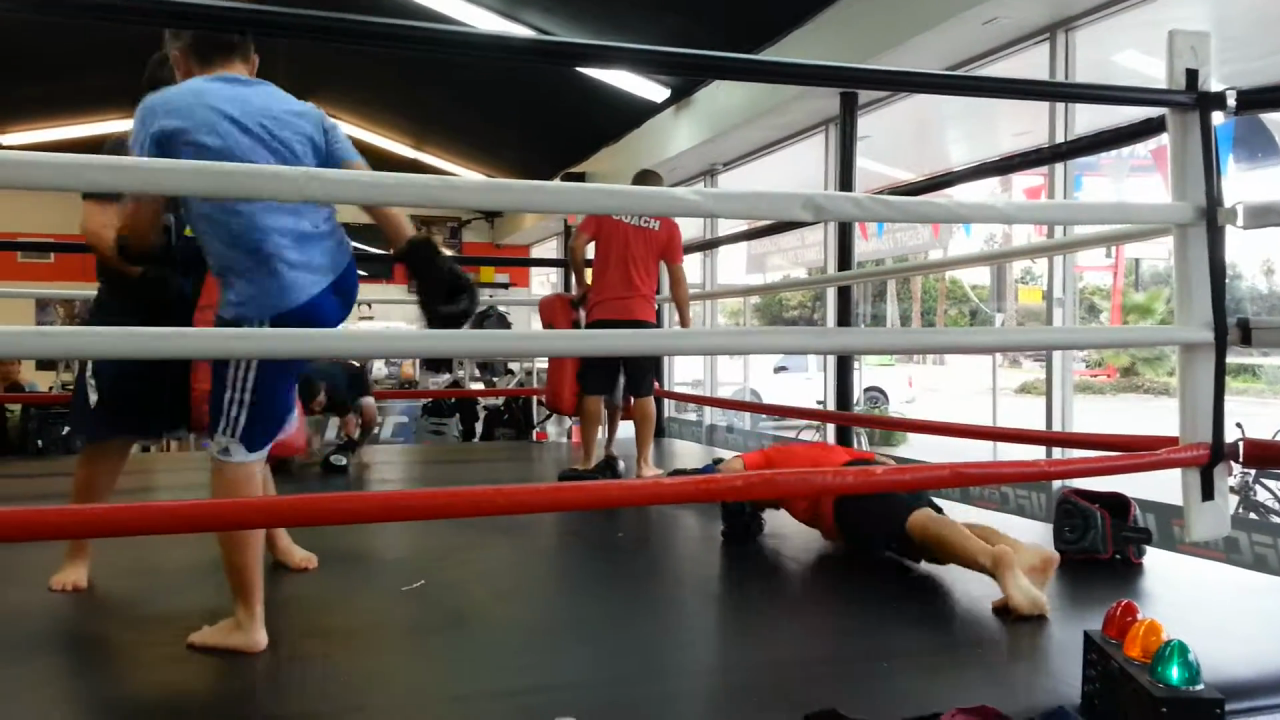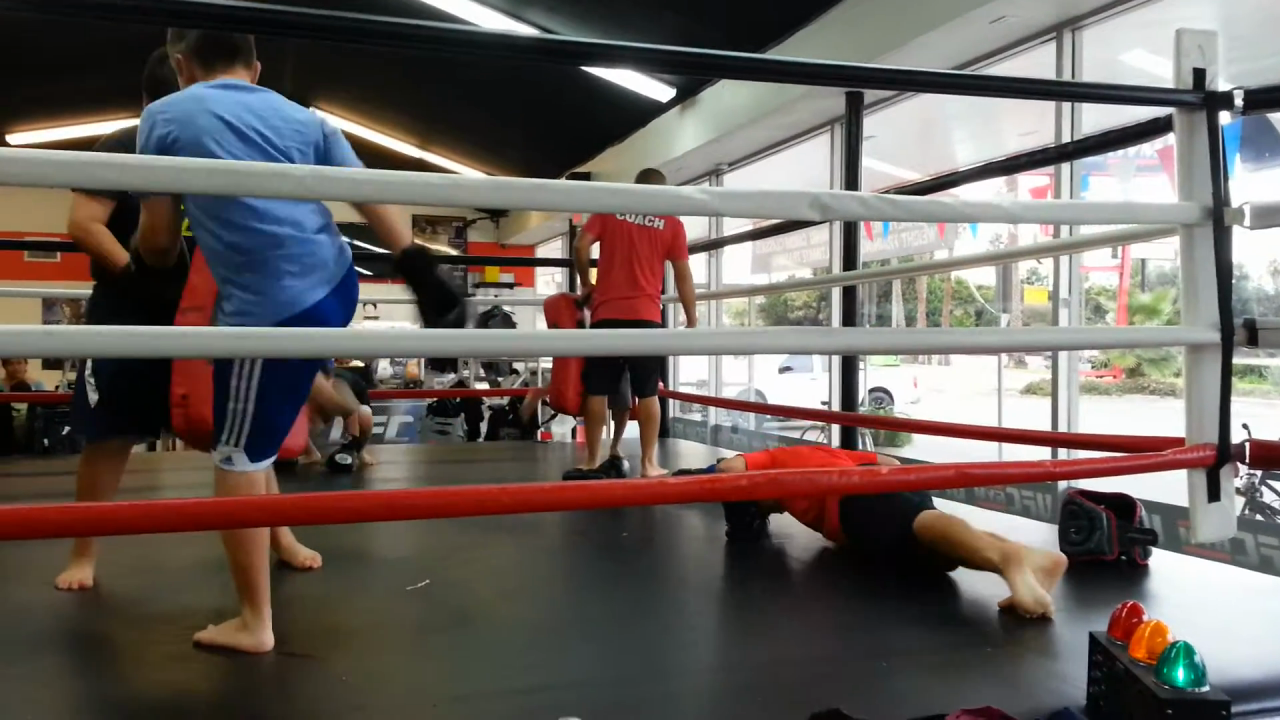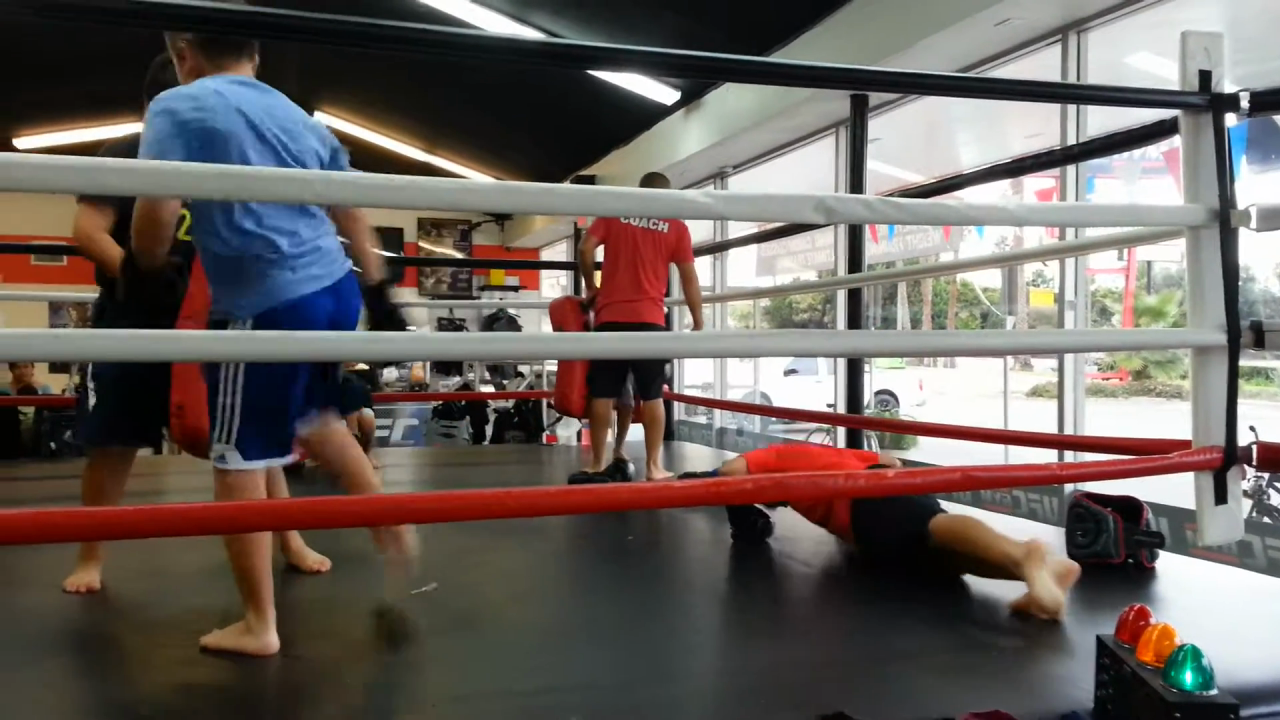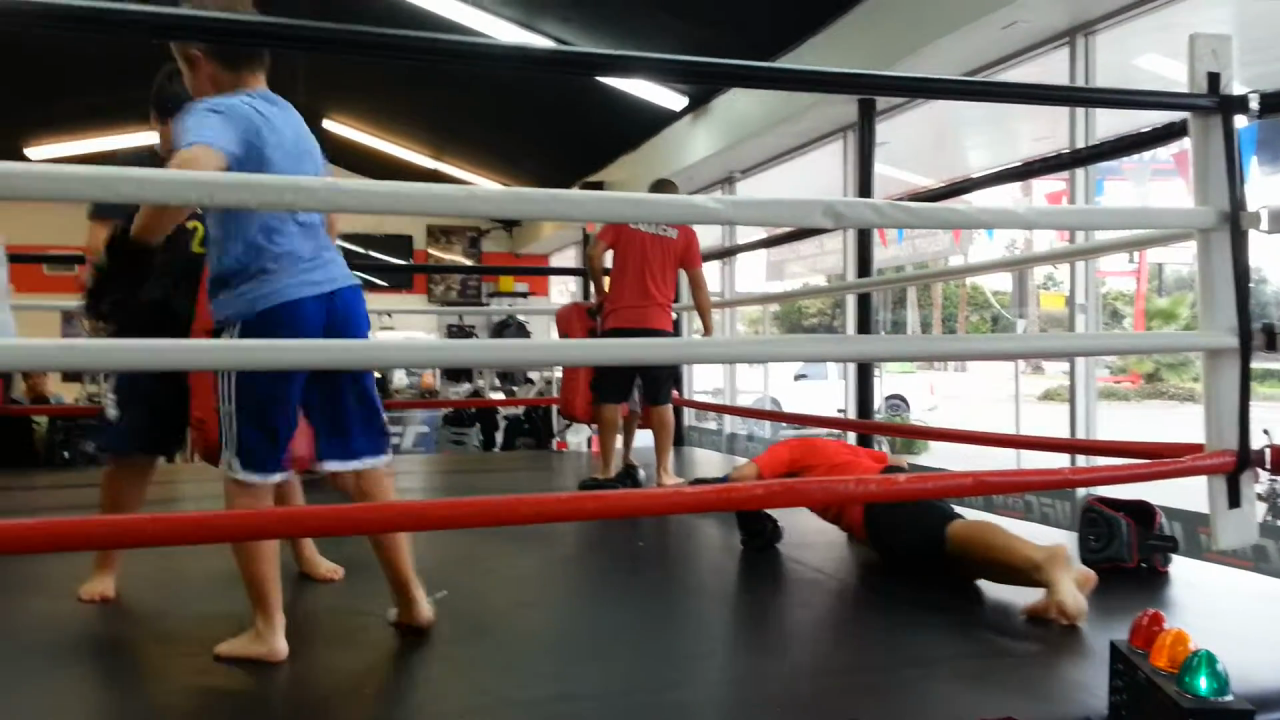
dt=0.1s
person 1, frame 1
left shoulder: (164, 110)
right shoulder: (301, 112)
left elbow: (140, 223)
left wrist: (135, 255)
right wrist: (419, 254)
left hip: (269, 301)
right hip: (332, 278)
left knee: (236, 455)
left ankle: (247, 621)
person 1, frame 2
left shoulder: (166, 117)
right shoulder: (301, 119)
left elbow: (155, 230)
right elbow: (368, 195)
left wrist: (152, 258)
right wrist: (419, 263)
left hip: (267, 308)
right hip: (332, 287)
left knee: (239, 463)
left ankle: (252, 623)
person 1, frame 3
left shoulder: (176, 107)
right shoulder: (302, 118)
left elbow: (156, 210)
right elbow: (351, 216)
left wrist: (141, 268)
right wrist: (378, 294)
left hip: (263, 304)
right hip: (334, 289)
left knee: (239, 464)
right knee: (314, 421)
left ankle: (257, 624)
right ankle: (389, 524)
person 1, frame 4
left shoulder: (215, 114)
right shoulder: (296, 129)
left elbow: (192, 179)
left wrist: (132, 246)
left hip: (266, 312)
right hip: (337, 300)
left knee: (248, 477)
right knee: (360, 464)
left ankle: (267, 631)
right ankle: (411, 598)
person 2, frame 1
right shoulder: (124, 155)
right elbow: (98, 231)
right wrist: (148, 275)
right hip: (129, 323)
right knee: (107, 438)
left ankle: (277, 537)
right ankle: (78, 555)
person 2, frame 2
right shoulder: (120, 151)
right elbow: (85, 224)
right wrist: (137, 273)
right hip: (125, 319)
right knee: (112, 437)
right ankle: (84, 553)
person 2, frame 3
right shoulder: (120, 158)
right elbow: (88, 230)
right hip: (136, 324)
right knee: (113, 443)
left ankle: (291, 542)
right ankle: (90, 557)
person 2, frame 4
right shoulder: (133, 171)
right elbow: (99, 246)
right wrist: (148, 296)
right hip: (151, 336)
right knee: (132, 452)
left ankle: (305, 551)
right ankle: (106, 566)
person 3, frame 1
left shoulder: (767, 460)
right shoulder: (820, 448)
left elbow: (729, 470)
right elbow: (886, 462)
left wrist: (737, 518)
left knee: (916, 522)
left ankle: (997, 560)
right ankle: (1030, 553)
person 3, frame 2
left shoulder: (770, 461)
right shoulder: (825, 453)
left elbow: (728, 469)
right elbow: (889, 461)
left wrist: (739, 514)
left hip: (857, 501)
left knee: (923, 527)
right knee: (937, 548)
left ankle: (1008, 558)
right ankle: (1039, 558)
person 3, frame 3
left shoulder: (776, 457)
right shoulder: (831, 451)
left elbow: (729, 471)
right elbow: (892, 462)
left wrist: (742, 516)
left hip: (867, 502)
left knee: (935, 529)
right knee: (950, 549)
left ankle: (1025, 555)
right ankle: (1050, 565)
person 3, frame 4
left shoulder: (789, 451)
right shoulder: (832, 447)
left elbow: (742, 478)
right elbow: (902, 464)
left wrist: (753, 520)
left hip: (882, 497)
left knee: (950, 535)
right knee: (953, 553)
left ankle: (1046, 559)
right ankle: (1066, 572)
person 4, frame 1
left shoulder: (605, 211)
right shoulder: (667, 226)
left elbow: (576, 245)
right elbow: (677, 279)
left wrist: (581, 283)
right wrist: (685, 322)
left hip: (601, 314)
right hip: (640, 316)
left knee: (593, 391)
right knee: (643, 392)
left ankle: (588, 461)
right ankle: (644, 464)
person 4, frame 2
left shoulder: (609, 211)
right shoulder: (671, 224)
left elbow: (580, 245)
right elbow: (683, 276)
left wrist: (586, 283)
right wrist: (692, 320)
left hip: (606, 314)
right hip: (645, 316)
left knee: (597, 391)
right knee: (647, 392)
left ankle: (592, 461)
right ankle: (649, 464)
person 4, frame 3
left shoulder: (613, 214)
right shoulder: (676, 227)
left elbow: (585, 248)
right elbow: (689, 279)
left wrist: (590, 286)
right wrist: (698, 322)
left hip: (610, 317)
right hip: (649, 319)
left knee: (602, 393)
right knee: (651, 395)
left ankle: (597, 464)
right ankle: (654, 466)
person 4, frame 4
left shoulder: (623, 219)
right shoulder: (684, 233)
left elbow: (593, 253)
right elbow: (698, 284)
left wrist: (600, 291)
right wrist: (708, 328)
left hip: (617, 322)
right hip: (656, 325)
left knee: (610, 399)
right knee: (660, 401)
left ankle: (607, 470)
right ankle: (664, 472)
